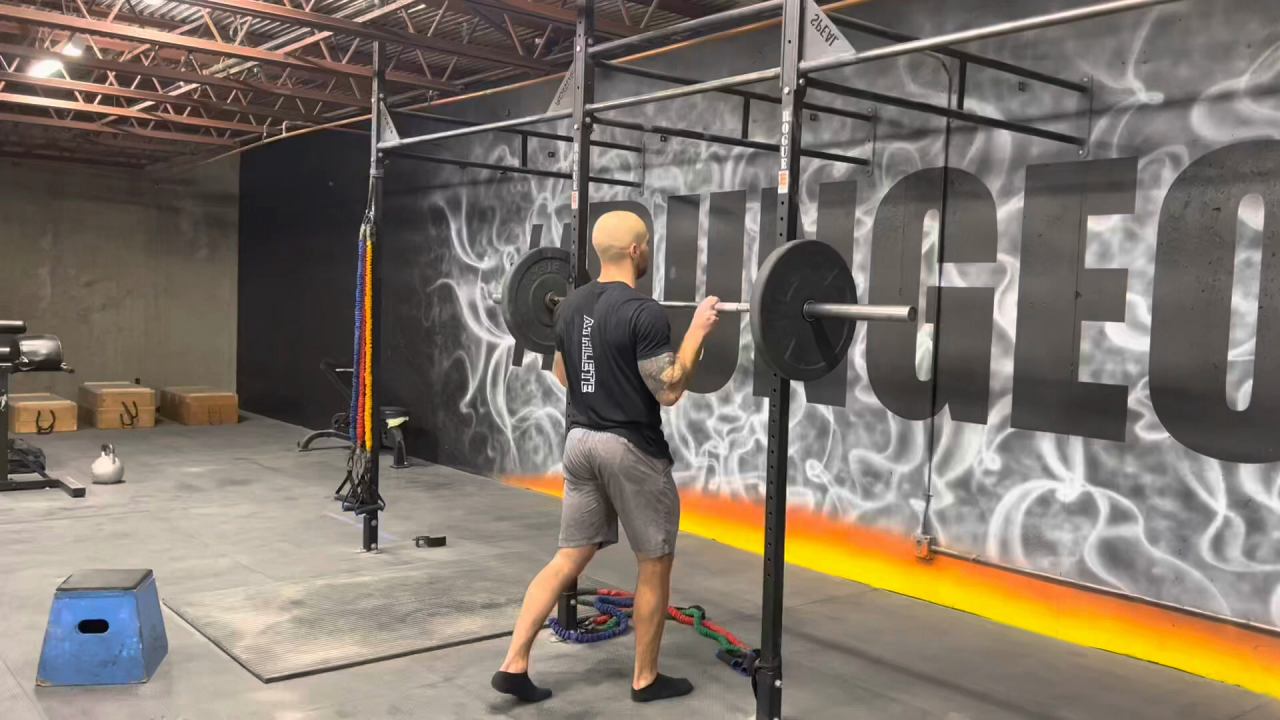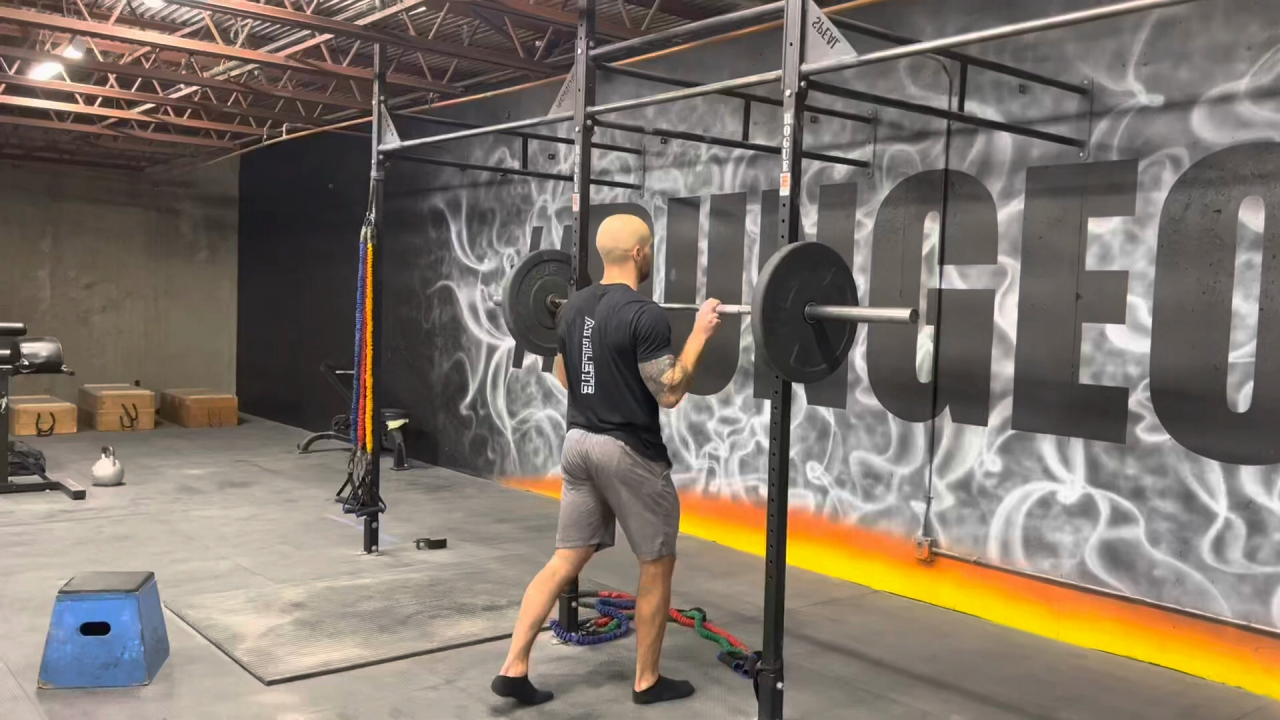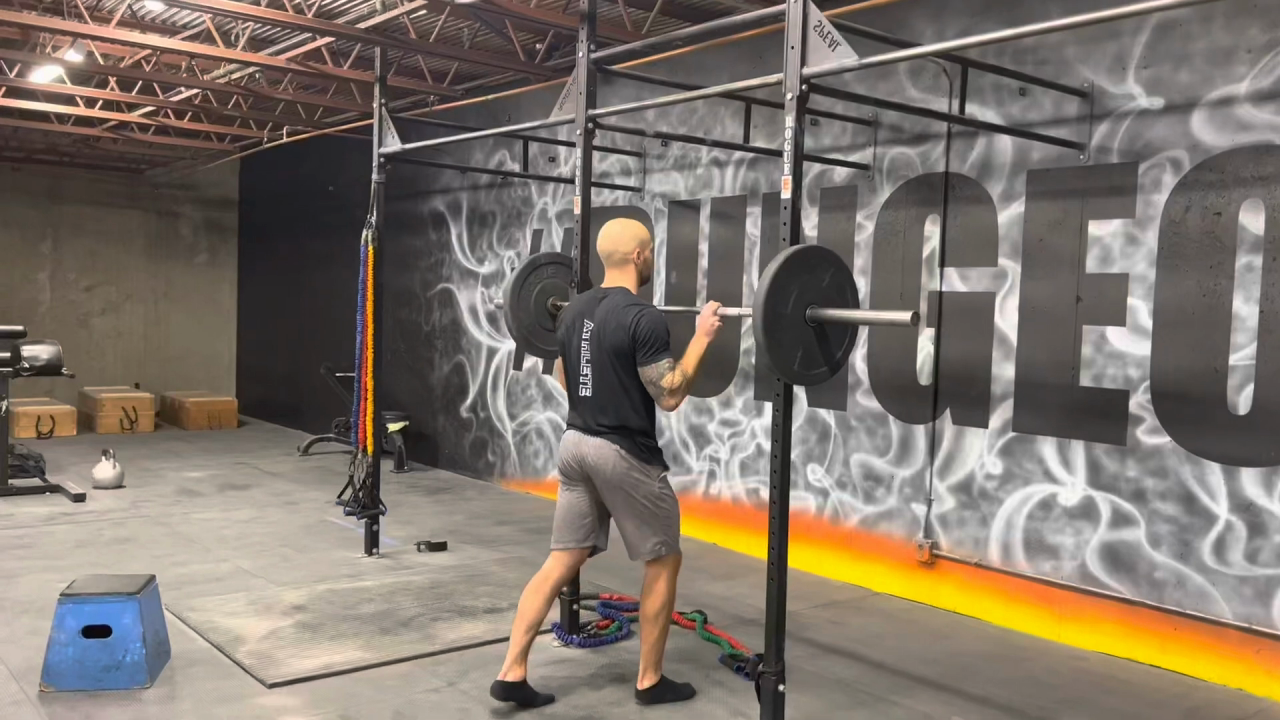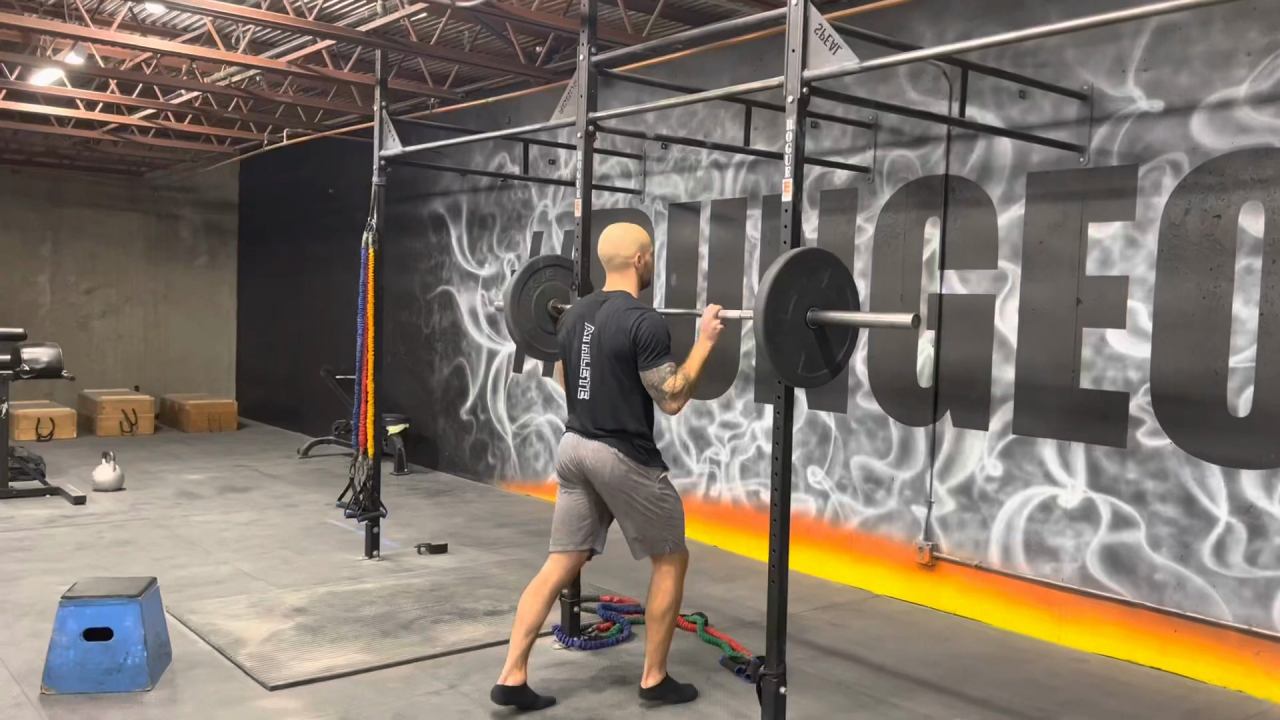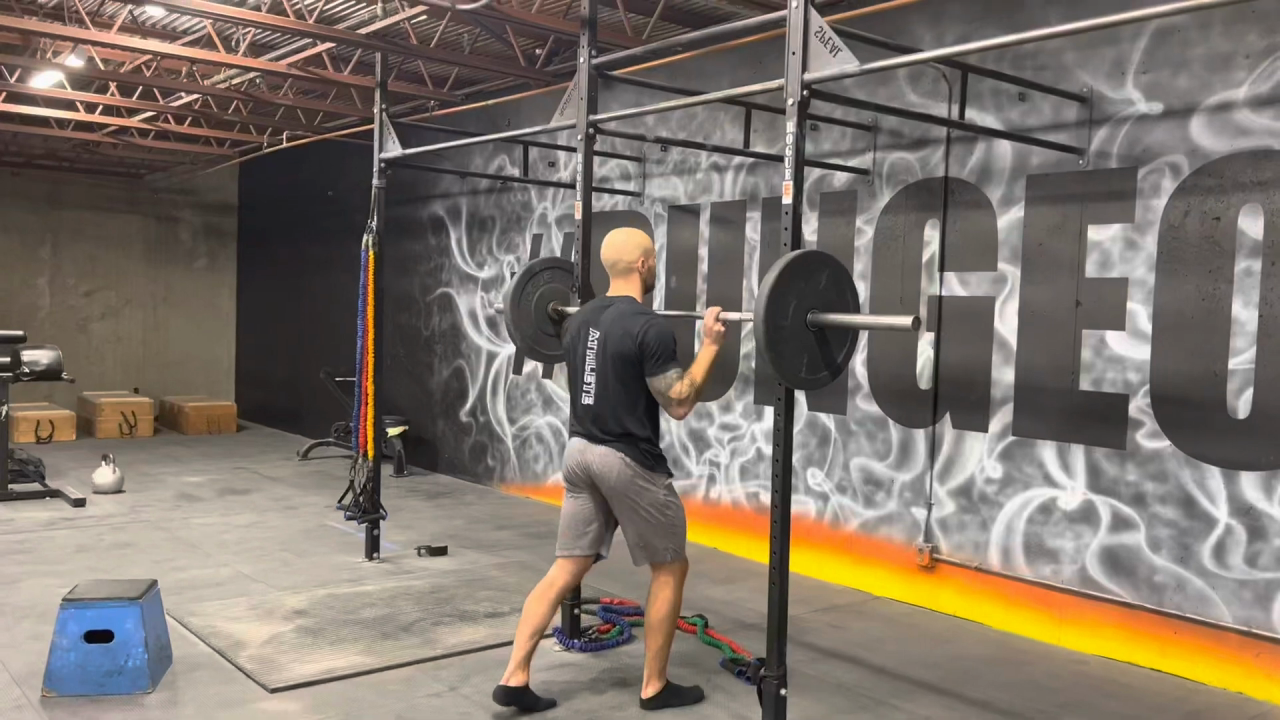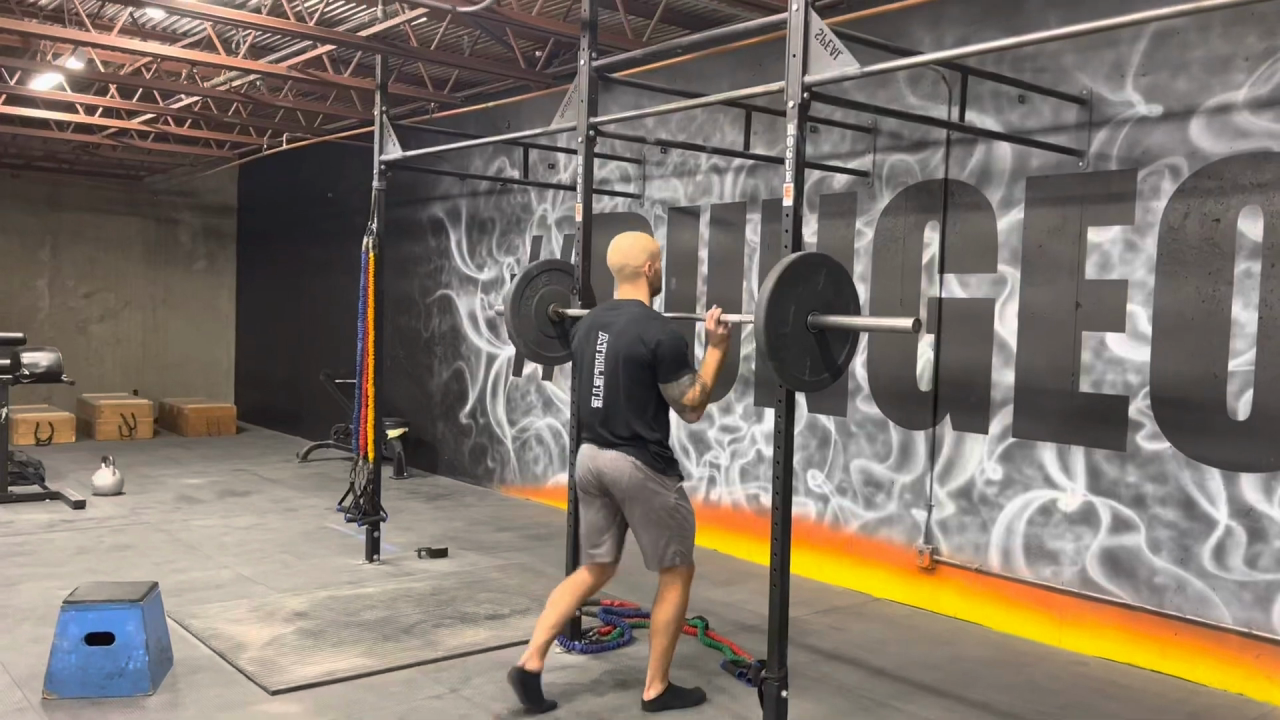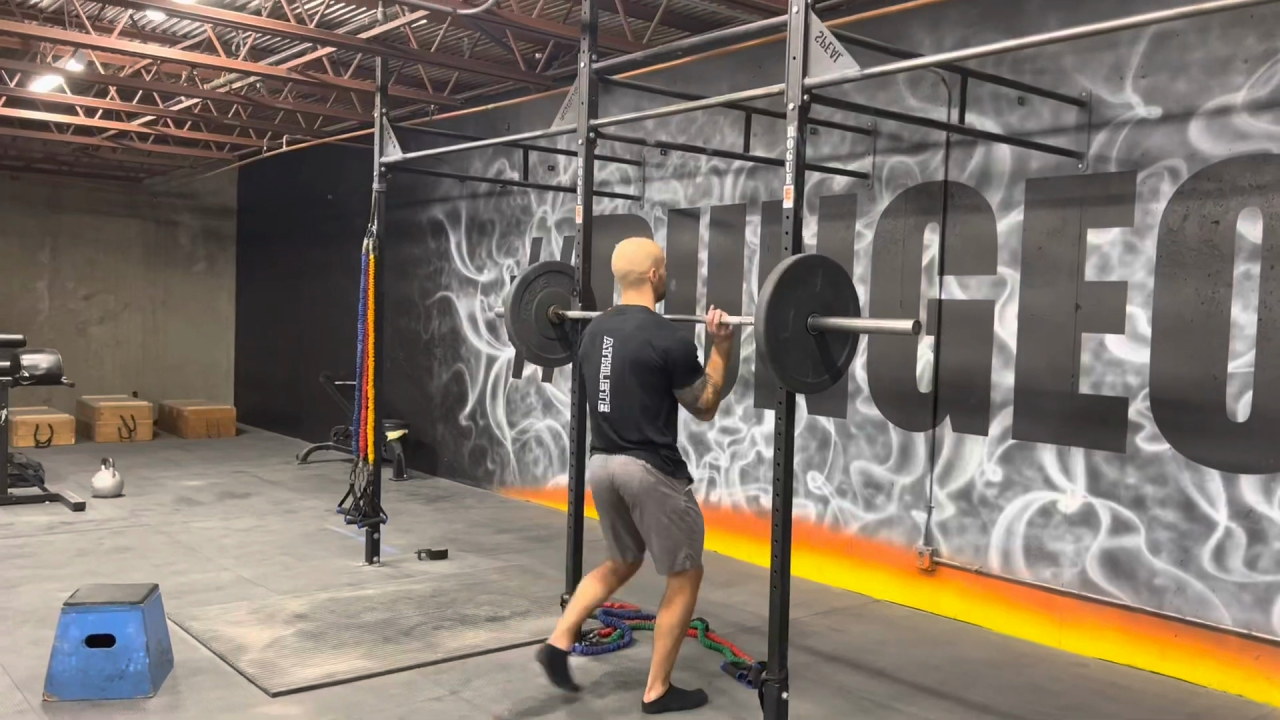
dt=0.1s
person 1, frame 1
left shoulder: (571, 304)
right shoulder: (643, 313)
right elbow: (668, 390)
right wrist: (698, 330)
left hip: (581, 441)
right hip: (632, 450)
left knee: (569, 557)
right knee: (655, 563)
left ankle: (514, 665)
right ankle: (645, 679)
person 1, frame 2
left shoulder: (574, 306)
right shoulder: (644, 315)
right elbow: (668, 393)
right wrist: (700, 333)
left hip: (579, 443)
right hip: (630, 452)
left knee: (567, 558)
right knee: (656, 564)
left ankle: (514, 668)
right ankle: (647, 680)
person 1, frame 3
left shoulder: (574, 309)
right shoulder: (643, 318)
right elbow: (670, 396)
right wrist: (703, 337)
left hip: (575, 445)
right hip: (624, 454)
left knee: (561, 562)
right knee: (663, 563)
left ankle: (512, 673)
right ankle: (650, 679)
person 1, frame 4
left shoulder: (574, 313)
right shoulder: (644, 322)
right elbow: (672, 399)
right wrist: (705, 341)
left hip: (574, 448)
right hip: (624, 457)
left knee: (560, 565)
right knee: (671, 560)
left ankle: (512, 677)
right ankle: (654, 678)
person 1, frame 5
left shoulder: (580, 319)
right shoulder: (650, 328)
right elbow: (679, 404)
right wrist: (711, 345)
left hip: (578, 453)
right hip: (630, 462)
left knee: (568, 568)
right knee: (671, 569)
left ankle: (515, 678)
right ankle: (654, 686)
person 1, frame 6
left shoulder: (587, 323)
right shoulder: (661, 333)
right elbow: (691, 408)
right wrist: (715, 347)
left hip: (590, 458)
right hip: (641, 465)
left knee: (593, 570)
right knee: (677, 573)
left ankle: (531, 662)
right ankle: (656, 688)
person 1, frame 7
left shoulder: (595, 328)
right shoulder: (668, 337)
right elbow: (705, 407)
right wrist: (720, 347)
left hip: (602, 464)
right hip: (651, 470)
left knee: (620, 563)
right knee: (685, 576)
left ankle: (560, 641)
right ankle: (658, 690)
